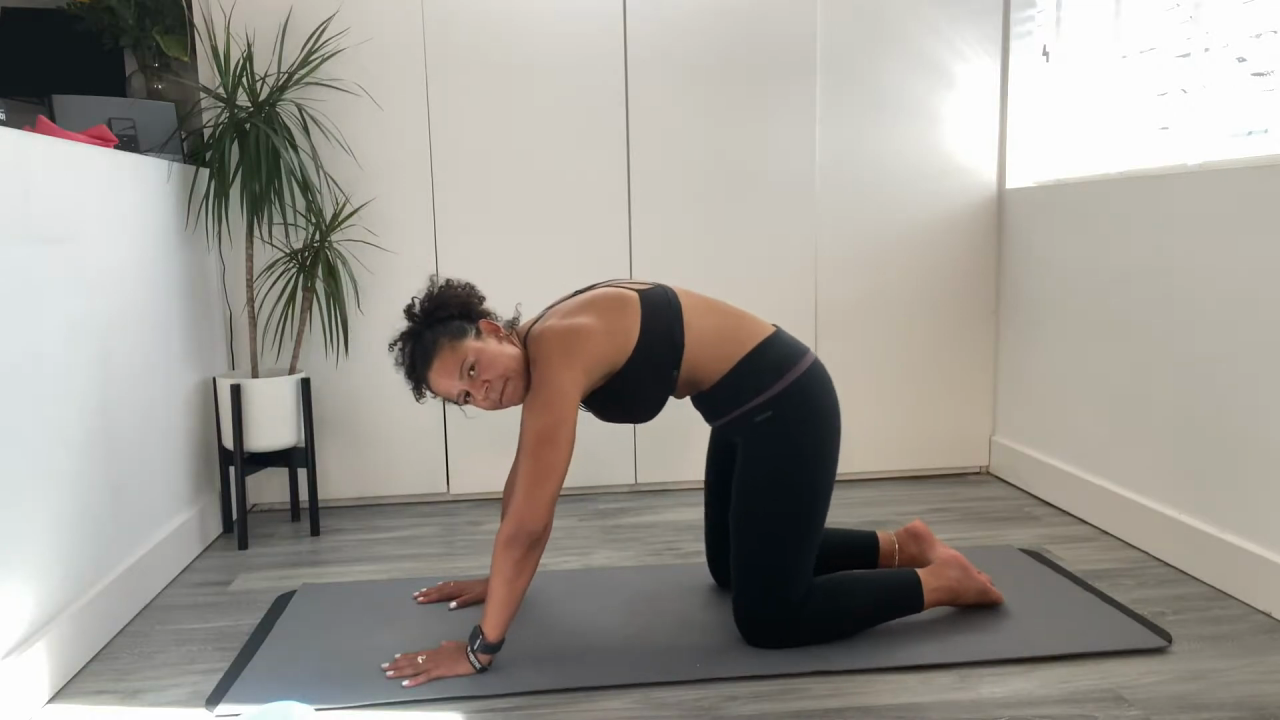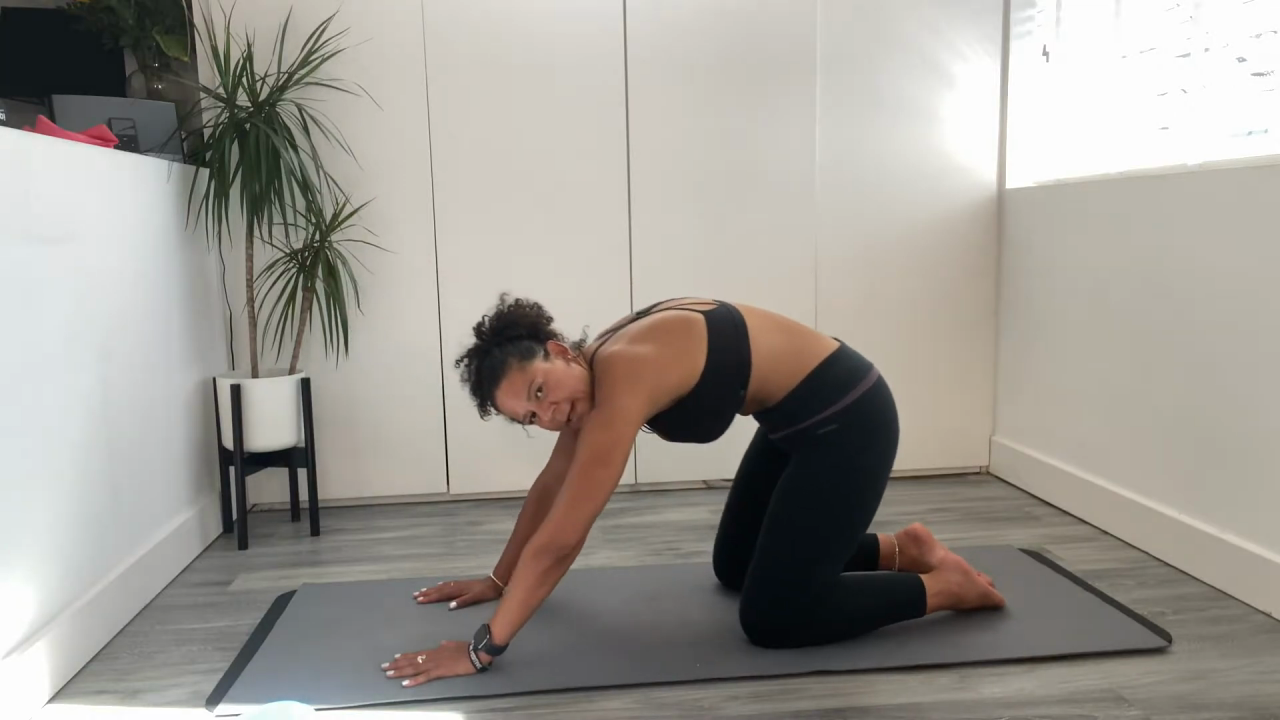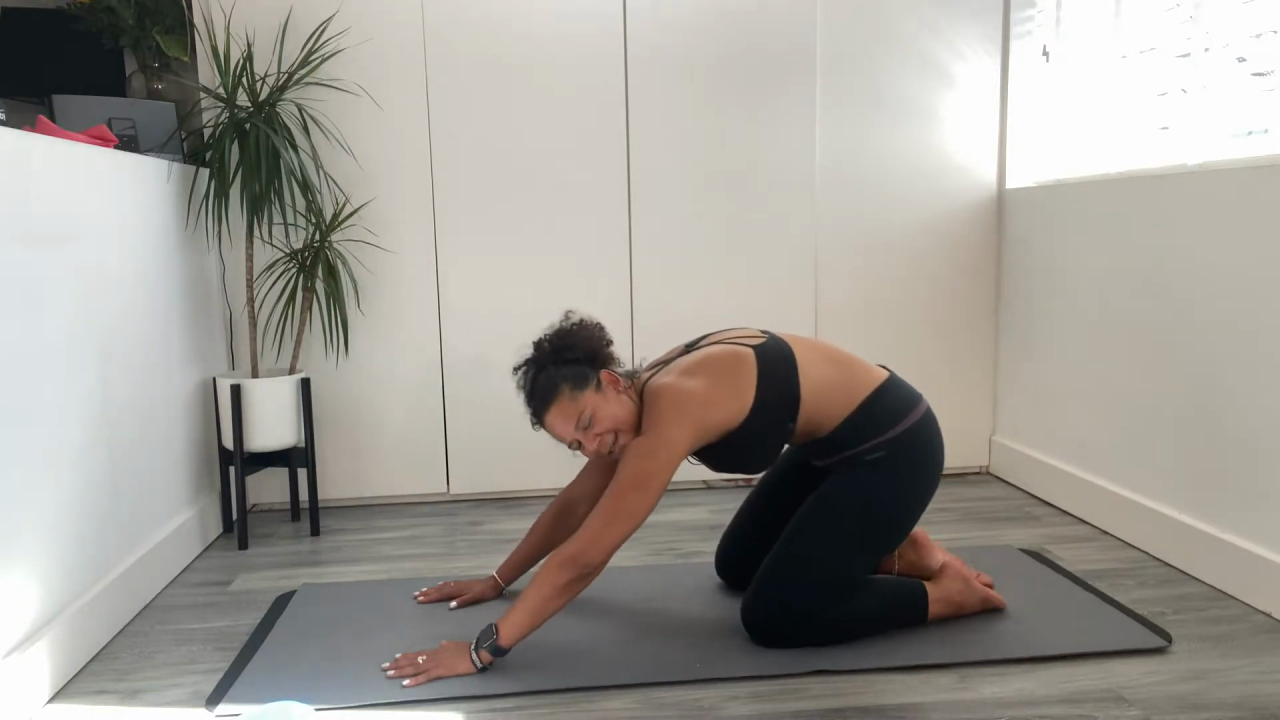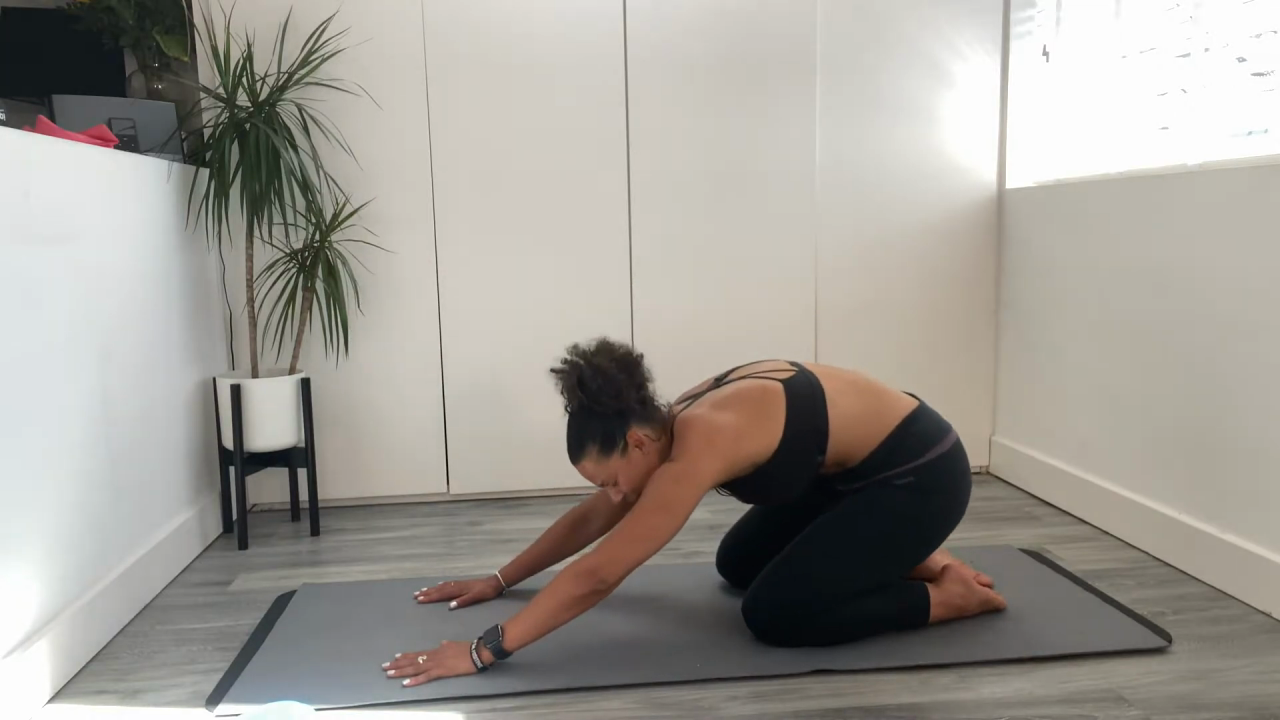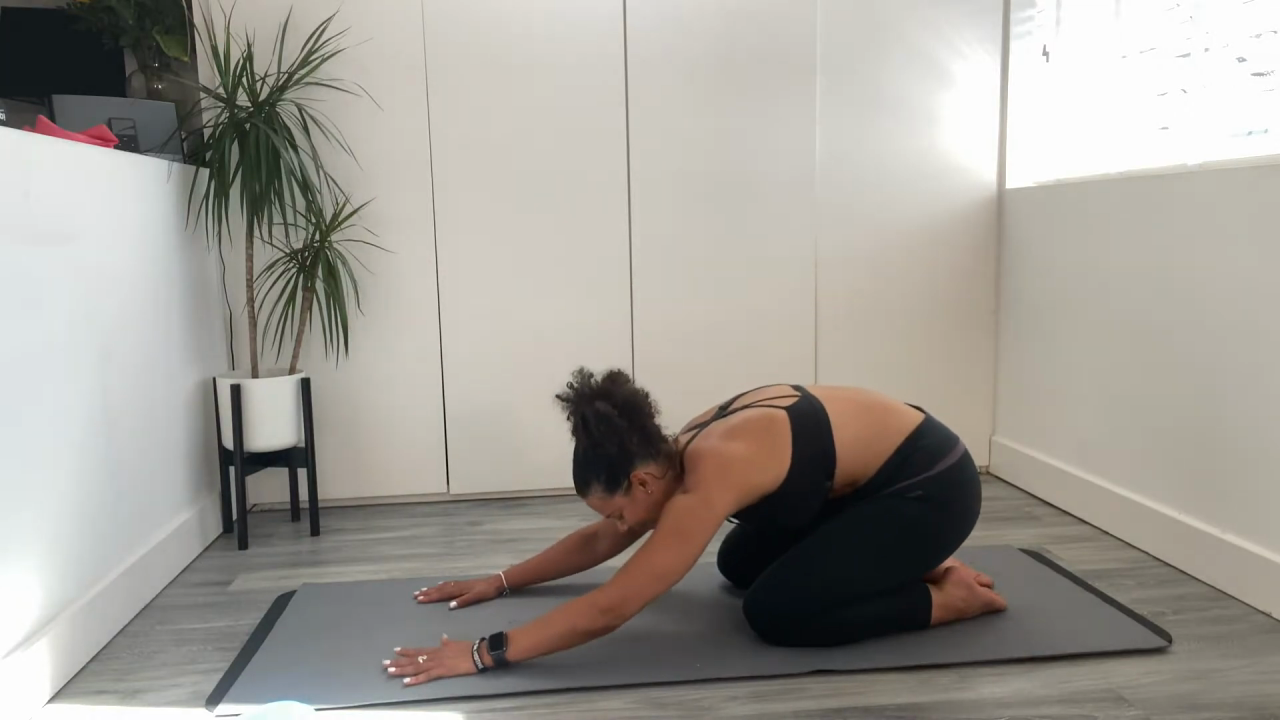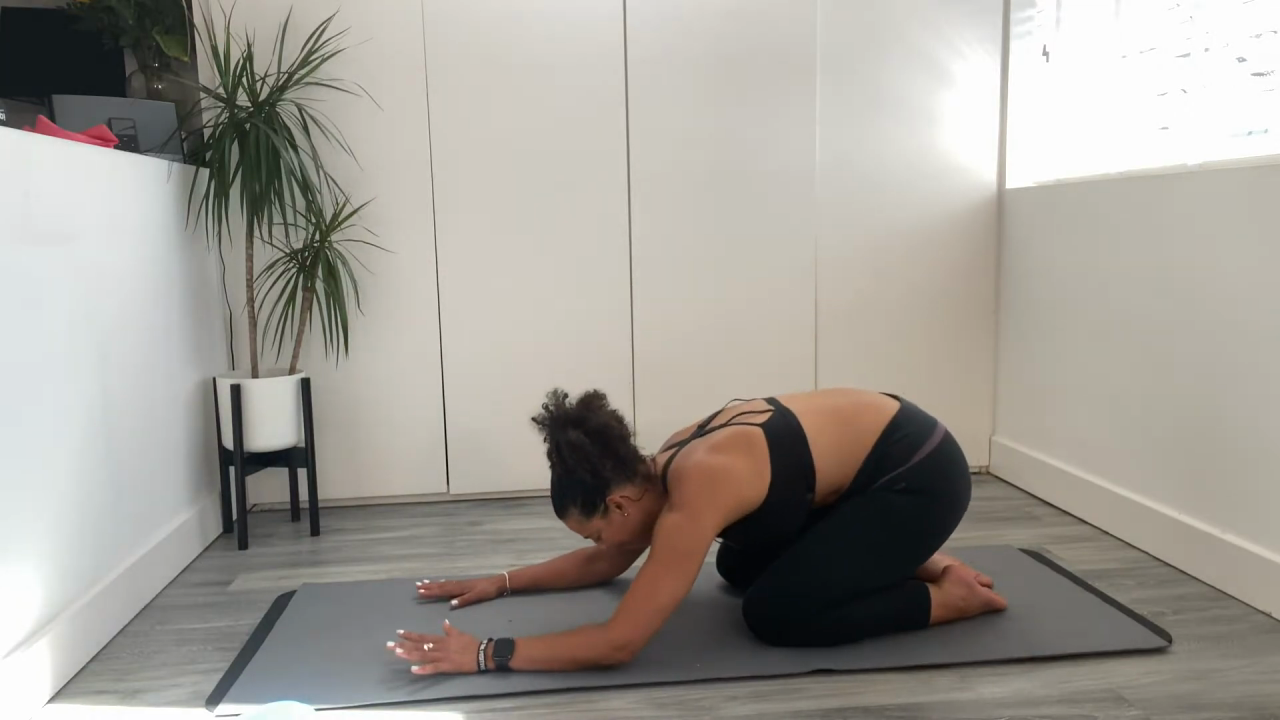
dt=0.5s
person 1, frame 1
left shoulder: (557, 353)
right shoulder: (539, 345)
left elbow: (528, 522)
right elbow: (522, 480)
left wrist: (480, 648)
right wrist: (493, 581)
left hip: (787, 404)
right hip: (747, 406)
left knee: (768, 618)
right knee: (731, 568)
left ankle: (939, 580)
right ankle: (898, 546)
person 1, frame 2
left shoulder: (623, 379)
right shoulder: (596, 371)
left elbow: (560, 540)
right elbow: (550, 488)
left wrist: (482, 649)
right wrist: (498, 580)
left hip: (848, 419)
right hip: (797, 419)
left knee: (772, 618)
right knee: (734, 569)
left ankle: (945, 586)
right ankle: (900, 548)
person 1, frame 3
left shoulder: (672, 410)
right shoulder: (642, 395)
left elbow: (583, 557)
right elbow: (575, 502)
left wrist: (483, 649)
right wrist: (497, 580)
left hip: (894, 447)
right hip: (835, 442)
left knee: (773, 617)
right knee: (737, 567)
left ankle: (946, 593)
right ankle: (900, 552)
person 1, frame 4
left shoulder: (700, 445)
right shoulder: (675, 423)
left elbow: (598, 575)
right elbow: (590, 518)
left wrist: (483, 650)
right wrist: (500, 579)
left hip: (922, 474)
right hip: (858, 464)
left knee: (775, 613)
right knee: (739, 564)
left ankle: (945, 595)
right ankle: (904, 556)
person 1, frame 5
left shoulder: (707, 480)
right shoulder: (682, 453)
left elbow: (608, 609)
right elbow: (599, 542)
left wrist: (484, 653)
right wrist: (501, 581)
left hip: (932, 486)
right hip: (875, 474)
left knee: (776, 612)
right knee: (741, 564)
left ankle: (948, 596)
right ankle: (908, 558)
person 1, frame 6
left shoulder: (692, 501)
right shoulder: (664, 469)
left elbow: (620, 643)
right elbow: (608, 563)
left wrist: (488, 654)
right wrist: (502, 582)
left hip: (922, 476)
right hip: (876, 455)
left knee: (775, 613)
right knee: (739, 568)
left ankle: (945, 597)
right ankle: (908, 557)
